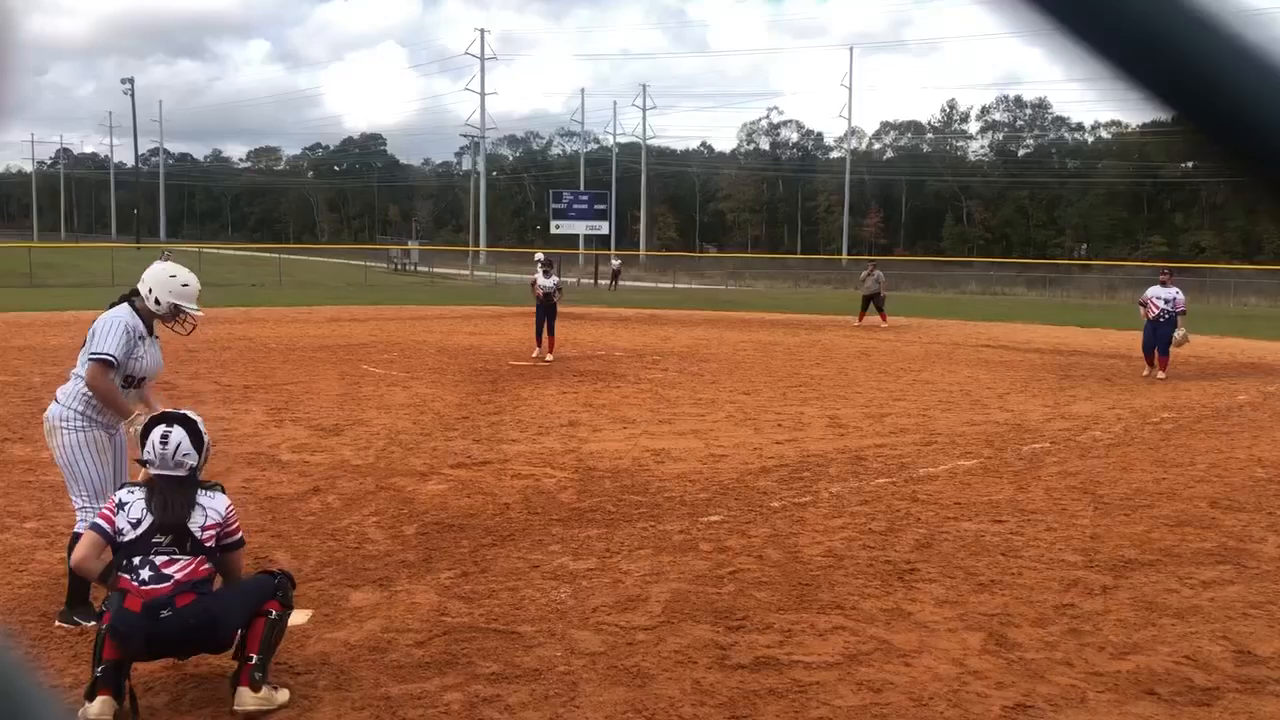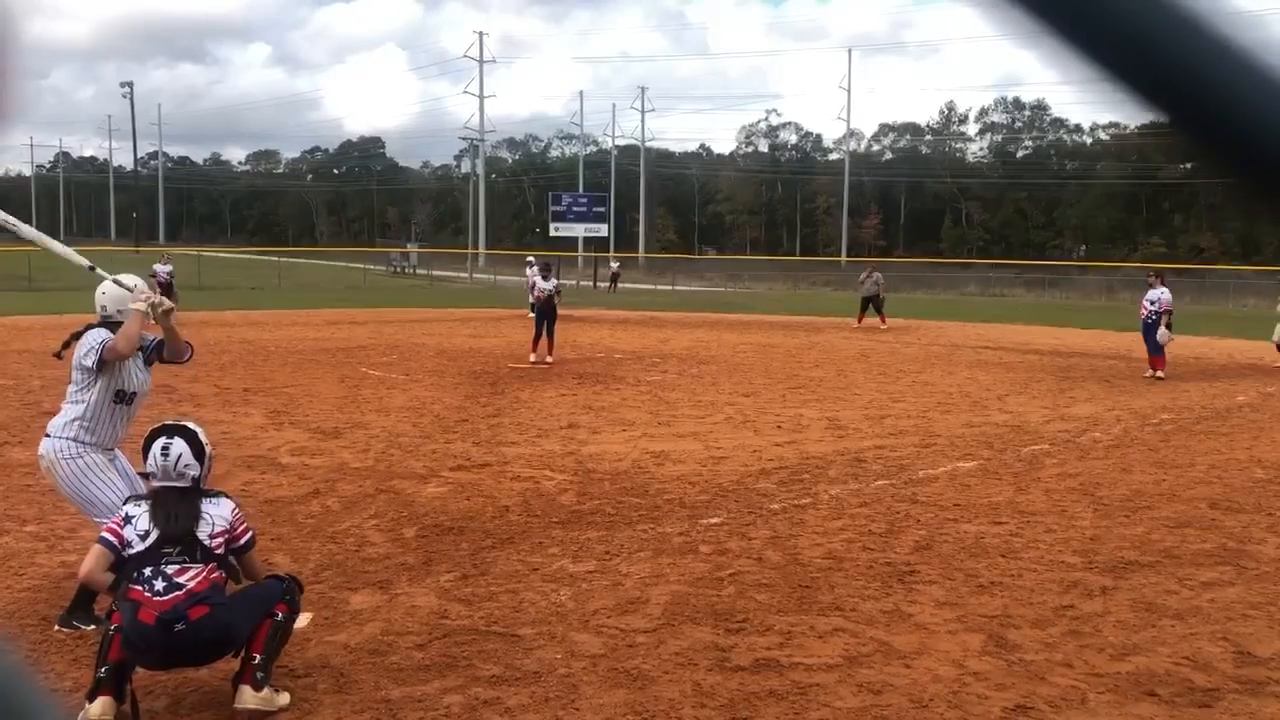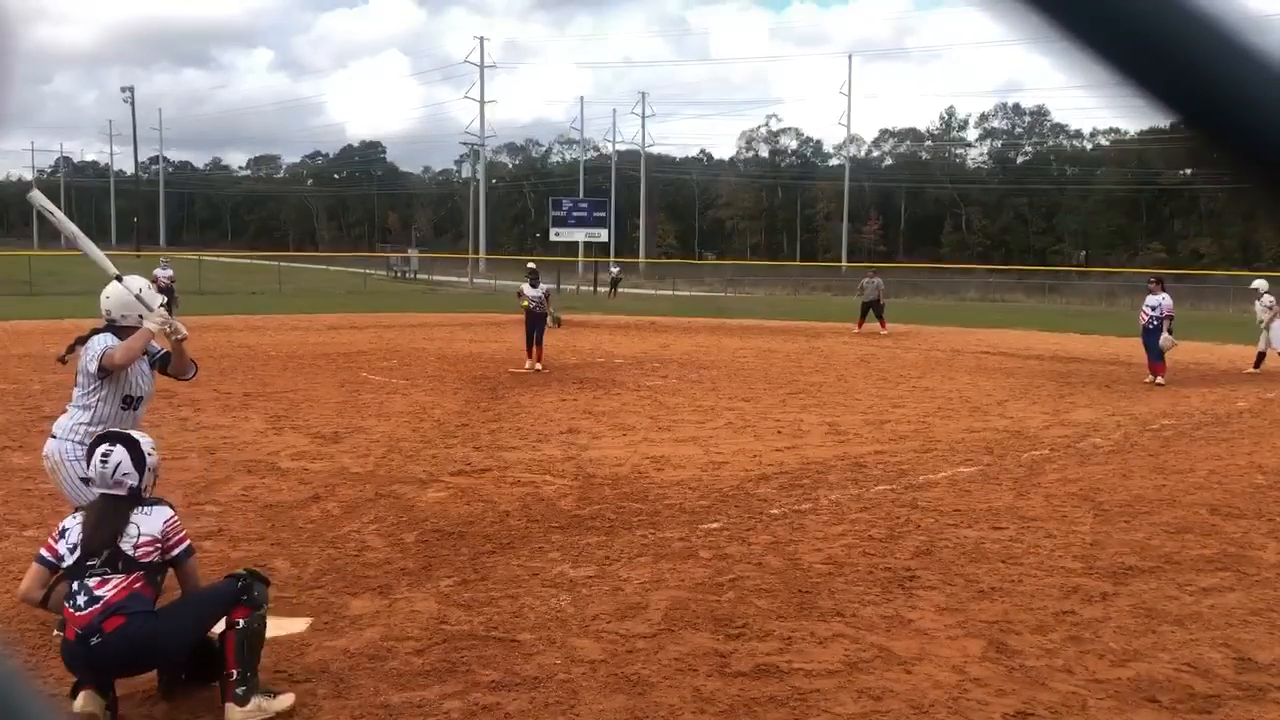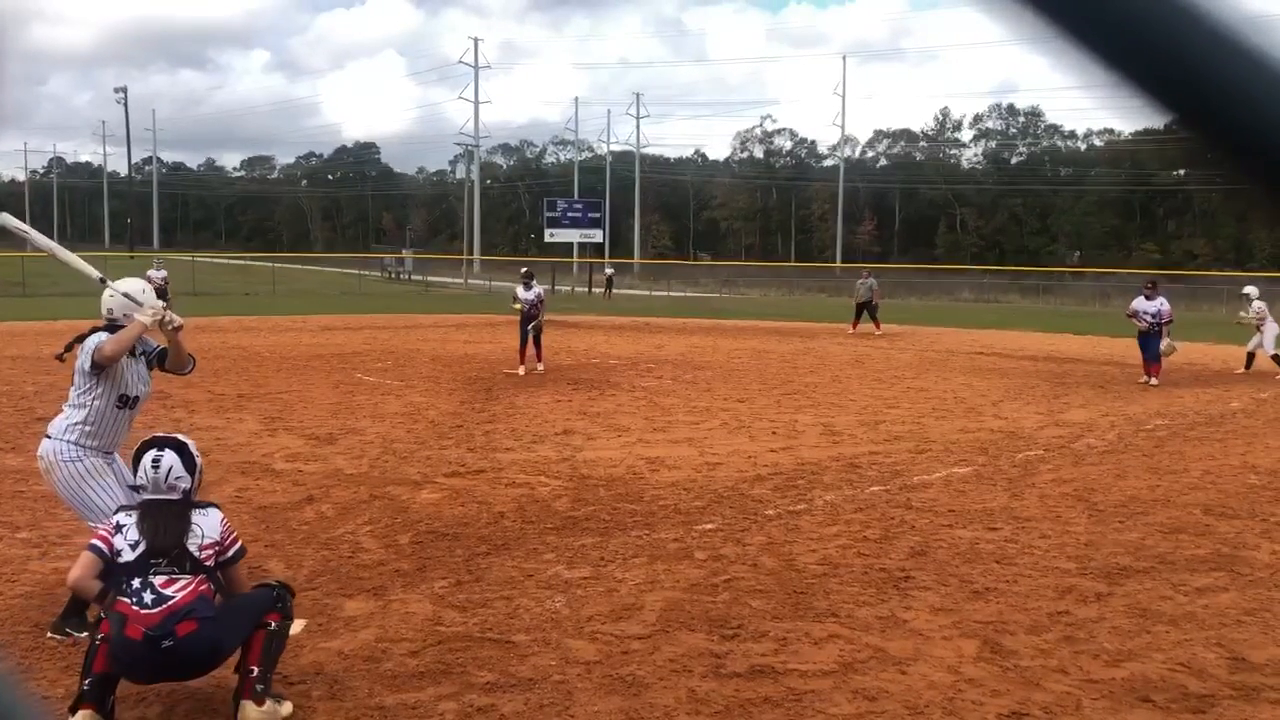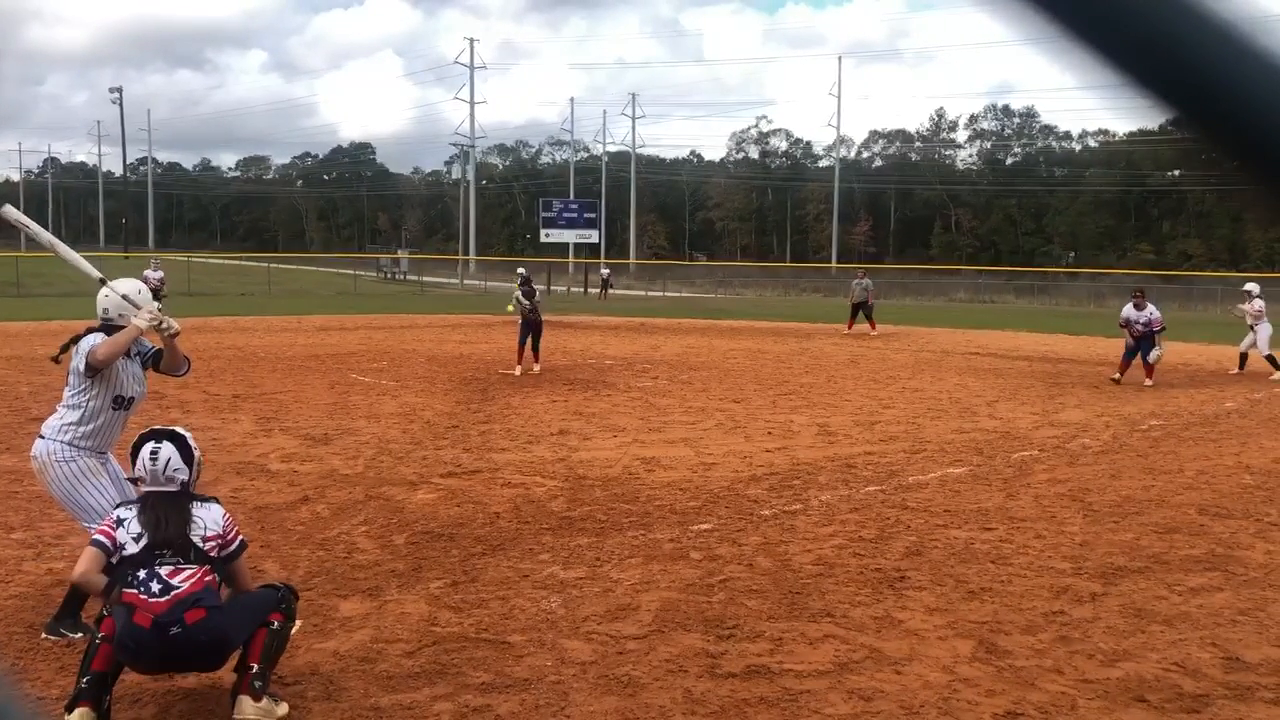
dt=1s
person 1, frame 1
left shoulder: (145, 325)
right shoulder: (119, 322)
right elbow: (96, 378)
left wrist: (154, 408)
right wrist: (133, 417)
left hip: (107, 424)
right hip: (76, 422)
right knee: (94, 512)
right ankle: (75, 608)
person 1, frame 2
left shoulder: (139, 341)
right shoulder: (95, 339)
left elbow: (181, 354)
right elbow: (123, 350)
left wrist: (165, 321)
right wrist: (141, 311)
left hip: (102, 449)
right hip: (69, 449)
right ankle: (77, 613)
person 1, frame 3
left shoulder: (145, 348)
right shoulder: (101, 343)
left elbow: (184, 372)
right elbow: (119, 360)
left wrist: (176, 341)
right wrist: (152, 328)
right hip: (73, 450)
person 1, frame 4
left shoulder: (142, 347)
right shoulder: (97, 343)
left elbow: (182, 365)
right elbow: (109, 353)
left wrist: (172, 335)
right wrist: (143, 322)
left hip: (101, 453)
right hip: (69, 452)
right ankle: (71, 619)
person 1, frame 5
left shoulder: (137, 348)
right shoulder: (93, 343)
left elbow: (177, 367)
right elbow: (102, 357)
left wrist: (169, 338)
right wrist: (138, 326)
left hip: (94, 452)
right hip: (62, 452)
right ankle: (64, 620)
person 2, frame 1
left shoulder: (124, 498)
right shoulder: (216, 501)
left elbow: (81, 560)
right elbow: (233, 578)
left wrist: (124, 584)
left hip: (135, 632)
right hip: (196, 627)
left knee: (116, 604)
right knee: (276, 584)
left ankle: (103, 695)
right ankle: (251, 687)
person 2, frame 2
left shoulder: (131, 511)
right shoulder: (222, 507)
left elbow: (89, 574)
right elbow: (255, 575)
left wrist: (131, 592)
right wrist: (237, 542)
left hip: (144, 645)
right hip: (208, 636)
left knee: (124, 607)
right knee: (284, 588)
left ankle: (104, 695)
right ankle: (253, 685)
person 2, frame 3
left shoulder: (71, 523)
right shoulder: (160, 516)
left elbow: (28, 591)
right elbow: (193, 591)
left hip: (79, 658)
right hip: (137, 645)
right knee: (245, 587)
left ankle: (93, 690)
person 2, frame 4
left shoulder: (120, 522)
right shoulder: (212, 519)
left elbow: (78, 580)
right elbow: (238, 593)
left wrist: (123, 604)
left hip: (131, 659)
right hip: (196, 651)
left knee: (111, 616)
right knee: (275, 597)
person 2, frame 5
left shoulder: (121, 516)
right shoulder: (213, 513)
left elbow: (82, 575)
right elbow: (243, 588)
left wrist: (130, 599)
right wrist: (217, 629)
left hip: (138, 648)
right hip: (204, 640)
left knee: (114, 613)
right knee: (279, 598)
